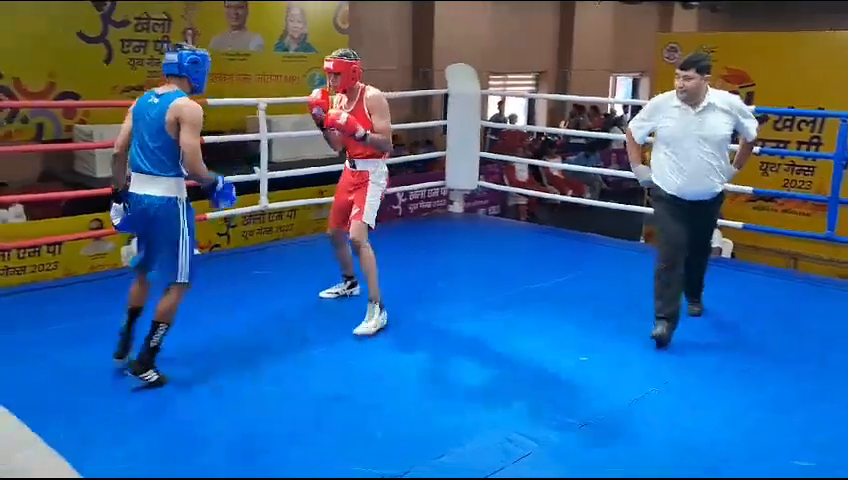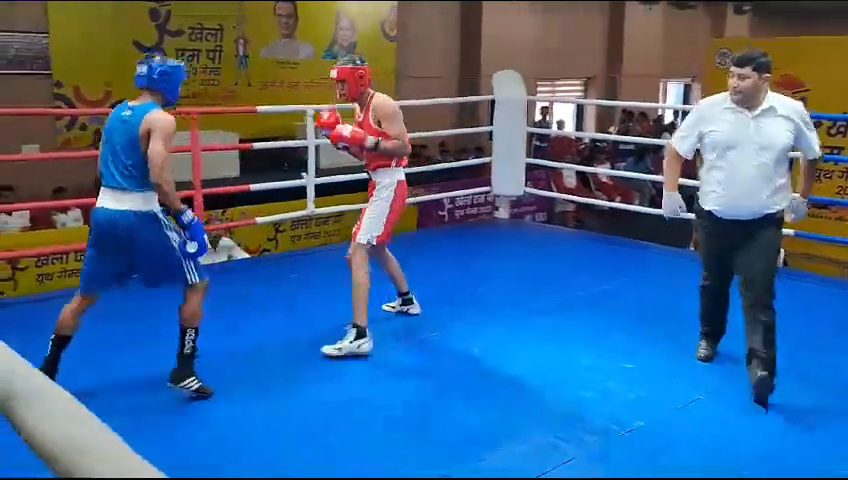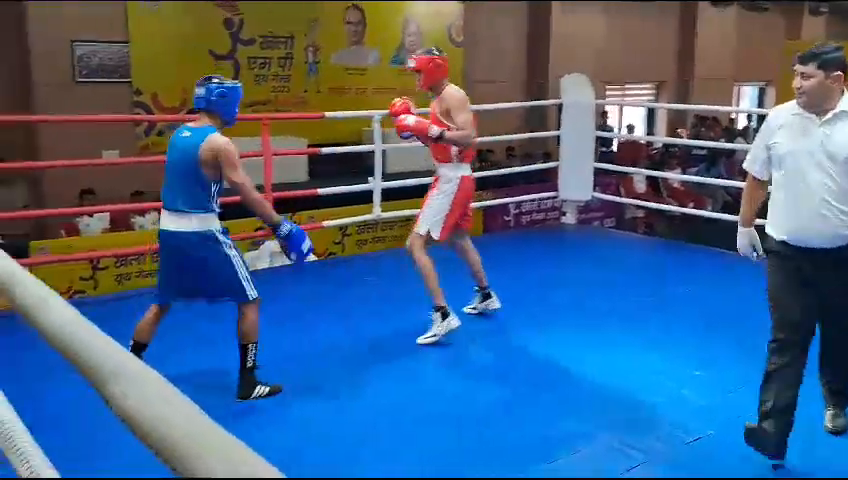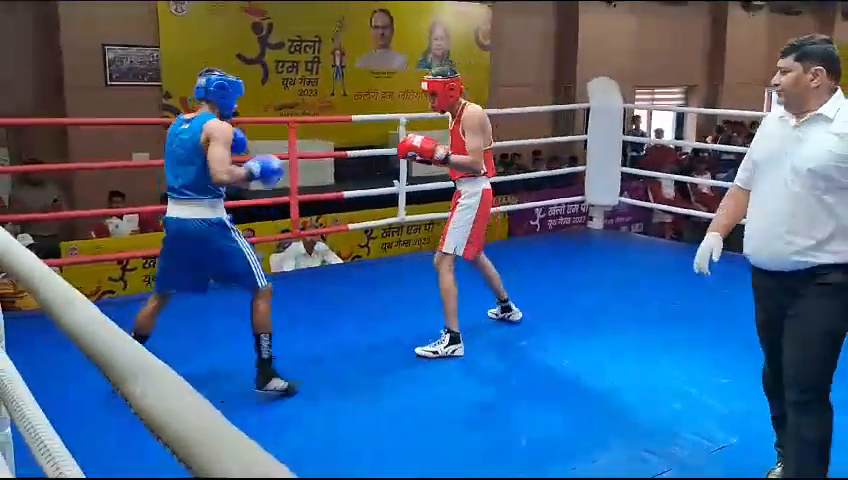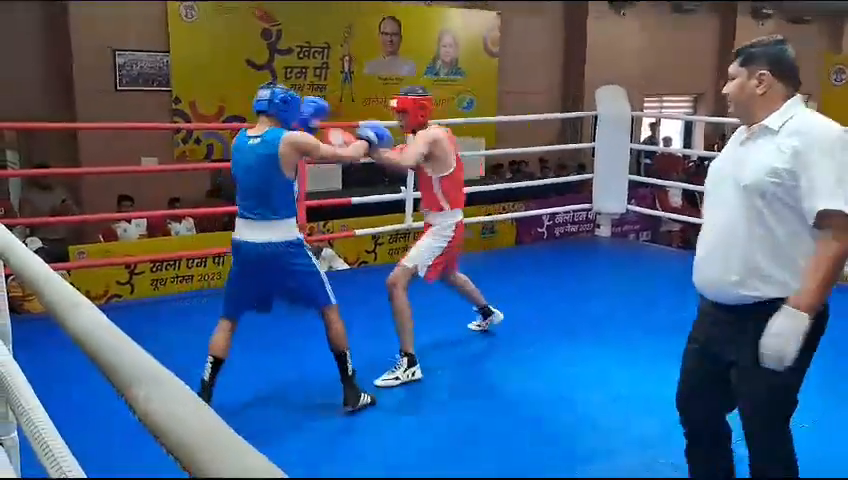
dt=0.5s
person 1, frame 1
left shoulder: (730, 105)
right shoulder: (660, 105)
left elbow: (751, 135)
right elbow: (633, 134)
left wrist: (735, 167)
right wrist: (637, 167)
left hip: (708, 199)
right hip: (669, 198)
left knee: (699, 254)
right knee: (669, 259)
left ankle: (693, 295)
right ankle: (664, 322)
person 1, frame 2
left shoulder: (792, 112)
right shoulder: (708, 109)
left elbow: (811, 157)
right elbow: (676, 151)
left wrist: (802, 198)
right wrist: (670, 191)
left hip: (764, 222)
right hip: (715, 218)
left knee: (759, 294)
right knee: (713, 284)
left ankle: (761, 369)
right ankle: (709, 337)
person 1, frame 3
right shoulder: (779, 119)
right elbow: (756, 177)
right wrist: (745, 226)
right hip: (786, 250)
right knee: (786, 339)
right ankle: (772, 430)
person 1, frame 4
right shoulder: (773, 123)
right elbow: (745, 185)
right wrist: (715, 231)
right hip: (769, 277)
left knee: (804, 389)
right knee: (777, 381)
person 1, frame 5
right shoulder: (742, 136)
left wrist: (797, 312)
left hip: (773, 318)
right hip: (717, 311)
left knee: (764, 436)
right knee: (694, 405)
person 2, frame 1
left shoulder: (141, 102)
right shoulder: (188, 108)
left elbow: (119, 153)
right elbow: (193, 166)
left wrist: (120, 195)
right wrist: (217, 184)
left hip: (140, 195)
right hip: (168, 199)
left knee: (142, 272)
right knee: (177, 283)
left ankle: (125, 346)
right ankle: (144, 362)
person 2, frame 2
left shoulder: (118, 113)
right shoulder: (162, 119)
left elbow: (106, 165)
right elbow: (160, 178)
right wrist: (185, 218)
left hip: (105, 212)
right hip: (141, 215)
left knee: (85, 296)
right knee: (196, 285)
left ankle: (46, 372)
right ankle: (183, 373)
person 2, frame 3
left shoulder: (178, 135)
right shoulder: (218, 144)
right elbow: (249, 195)
right wrist: (284, 229)
left hip: (169, 231)
right hip: (201, 233)
left knee: (160, 305)
right knee: (249, 301)
right ankle: (248, 382)
person 2, frame 4
left shoulder: (176, 126)
right shoulder: (217, 127)
right elbow: (220, 175)
right wrist: (254, 169)
left hip: (175, 221)
right hip: (209, 225)
left knee: (160, 297)
right knee: (260, 292)
right ankle: (266, 375)
person 2, frame 5
left shoulder: (239, 142)
right shoulder: (293, 140)
right elbow: (349, 156)
left wrist: (300, 125)
right wrist: (367, 139)
left hip: (244, 243)
right hip: (284, 244)
left knee: (229, 319)
right knee: (329, 309)
left ankle: (204, 394)
right ankle: (351, 391)
person 3, frame 1
left shoulder: (373, 97)
right shoulder: (337, 99)
left elbow: (386, 145)
right elbow: (337, 145)
left wrist: (356, 131)
right wrist: (322, 122)
left hip: (372, 174)
right hip: (350, 171)
left knee: (357, 237)
right knee: (335, 233)
left ankle: (377, 307)
right ankle: (349, 283)
person 3, frame 2
left shoulder: (382, 104)
right shoulder: (361, 109)
left elbow: (403, 148)
left wrist: (363, 140)
right wrist: (342, 137)
left hip: (390, 186)
right hip: (382, 184)
left knee: (356, 253)
right knee: (377, 247)
left ankle: (359, 334)
right ankle: (406, 300)
person 3, frame 3
left shoulder: (453, 95)
right shoulder: (439, 99)
left elbow: (468, 138)
left wrist: (429, 130)
right wrist: (416, 126)
left hip: (452, 179)
right hip: (455, 177)
left knee: (415, 244)
right knee: (459, 238)
left ankle: (443, 315)
right ankle: (486, 296)
person 3, frame 4
left shoulder: (472, 115)
right shoulder: (456, 116)
left elbow: (475, 164)
left wrist: (436, 153)
right wrist: (427, 153)
left hip: (473, 194)
right hip: (469, 192)
left knee: (444, 262)
right knee: (474, 255)
left ankle: (452, 339)
right ankle: (506, 307)
person 3, frame 5
left shoulder: (429, 137)
right shoulder: (436, 135)
left elbow: (406, 162)
left hip: (444, 226)
right hip: (447, 221)
left knee: (397, 283)
right knee: (448, 275)
left ankle: (409, 363)
right ankle: (488, 314)
